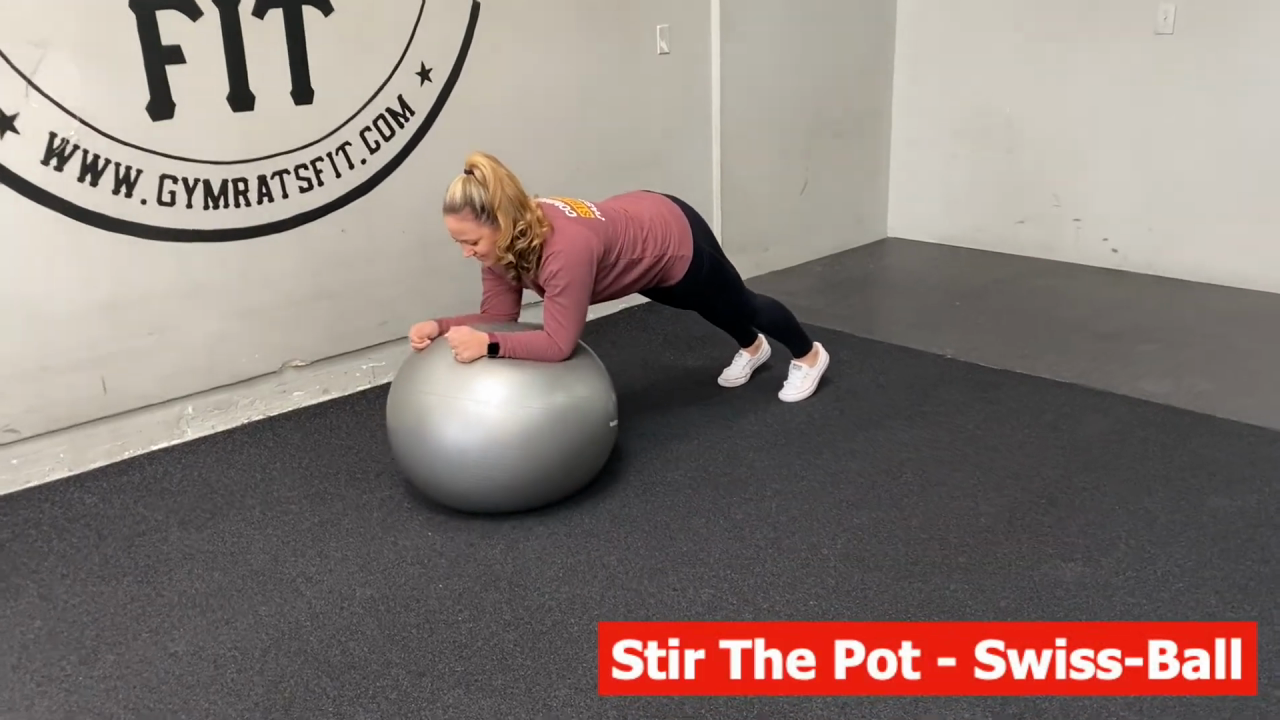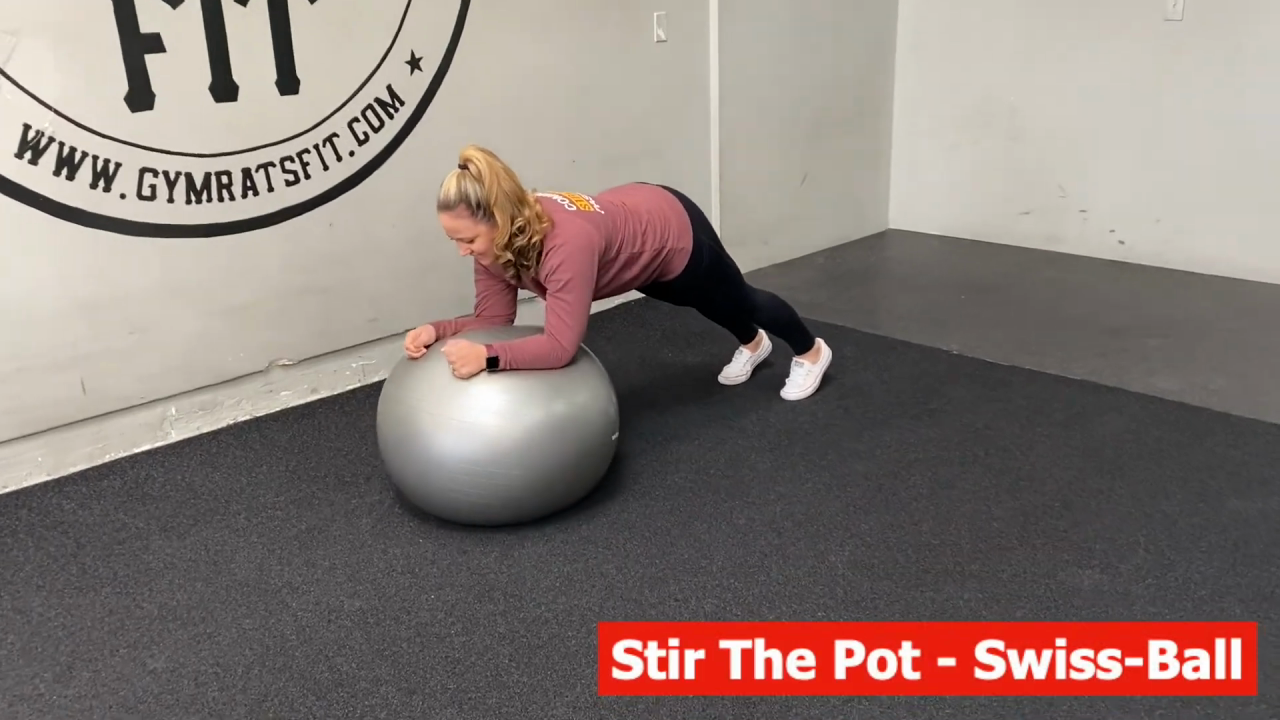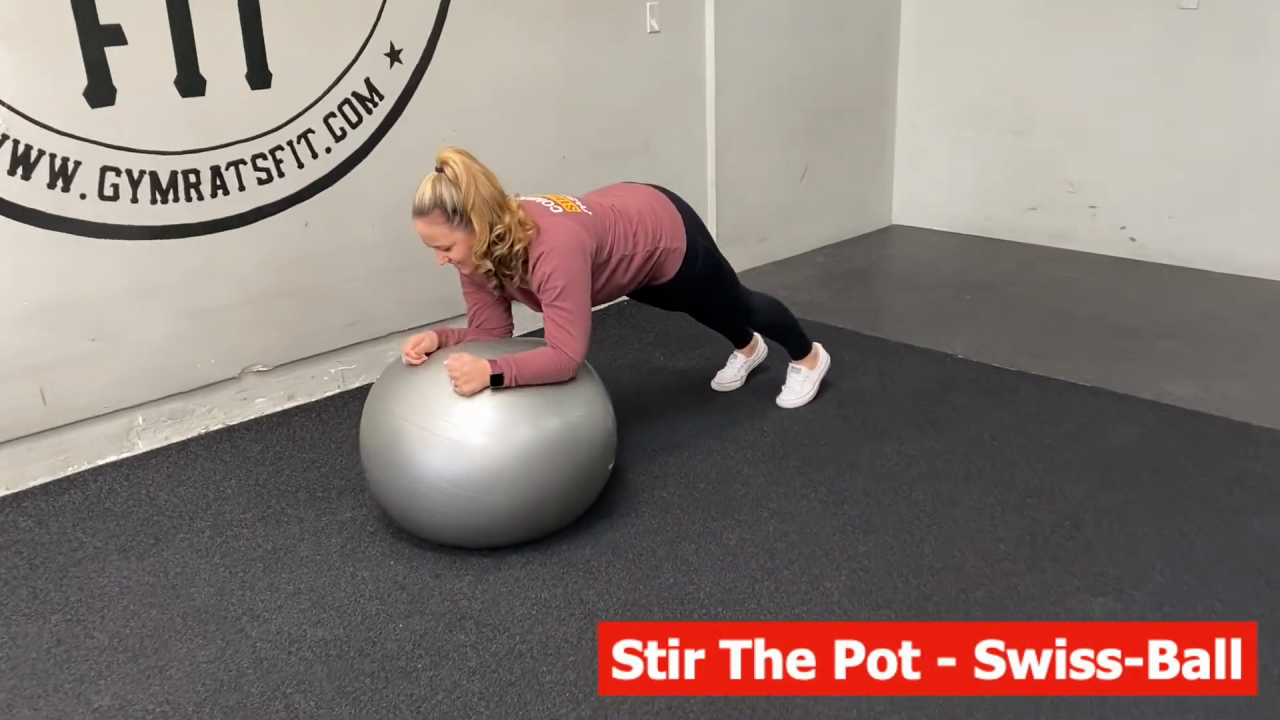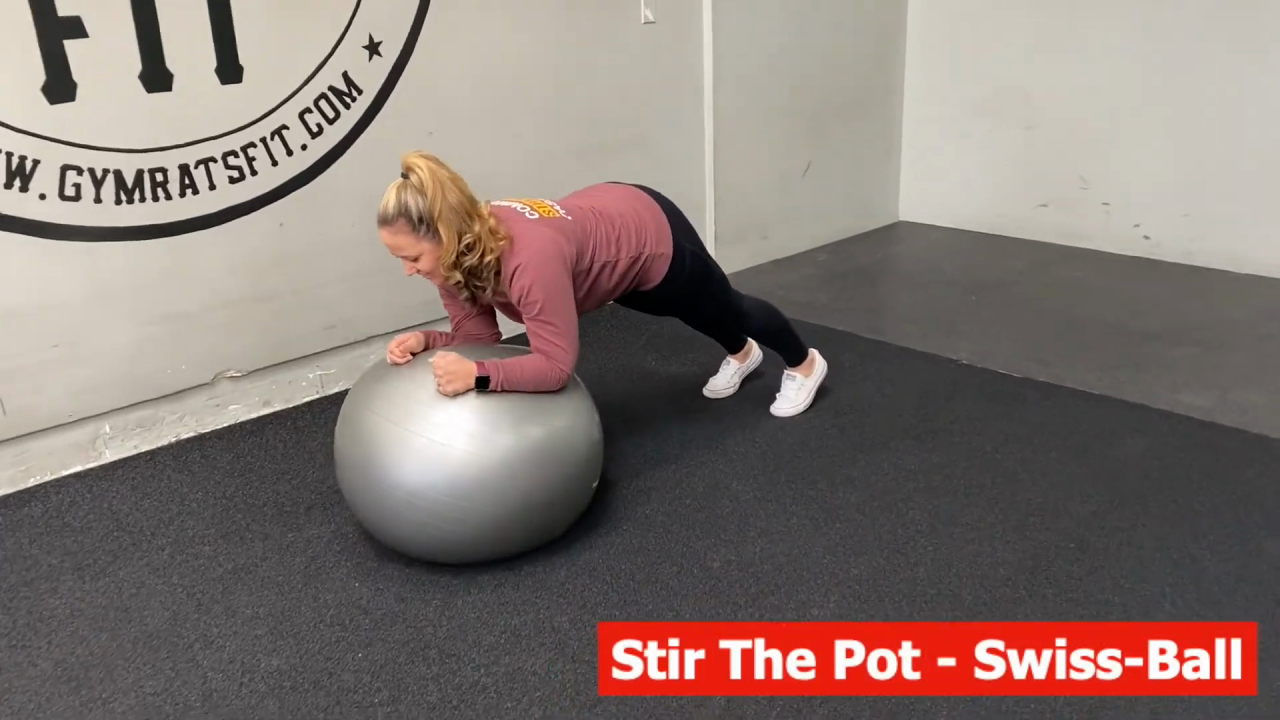
dt=0.4s
person 1, frame 1
left shoulder: (566, 247)
right shoulder: (501, 239)
left elbow: (558, 343)
right elbow: (496, 316)
left wrist: (487, 344)
right wrist: (442, 326)
left hip: (675, 242)
right hip: (636, 222)
left knee: (737, 303)
right knee: (709, 306)
left ankle: (808, 355)
right ankle: (752, 348)
person 1, frame 2
left shoulder: (567, 242)
right shoulder: (494, 237)
left elbow: (561, 344)
right elbow: (492, 318)
left wrist: (486, 356)
right wrist: (439, 330)
left hip: (675, 235)
right hip: (631, 214)
left knee: (735, 299)
right knee: (711, 303)
left ankle: (811, 351)
right ankle: (753, 344)
person 1, frame 3
left shoulder: (555, 248)
right shoulder: (476, 247)
left elbow: (566, 355)
right elbow: (490, 331)
left wrist: (489, 373)
right wrist: (440, 338)
left hip: (668, 236)
right hip: (620, 215)
left knee: (732, 302)
right knee: (704, 307)
left ankle: (808, 358)
right ankle: (748, 349)
person 1, frame 4
left shoulder: (531, 258)
right shoulder: (453, 253)
left elbow: (556, 365)
right elbow: (477, 335)
left wrist: (476, 374)
right wrist: (426, 339)
left hip: (652, 240)
left knee: (722, 305)
right knee: (692, 311)
left ankle: (804, 364)
right ankle: (742, 354)
